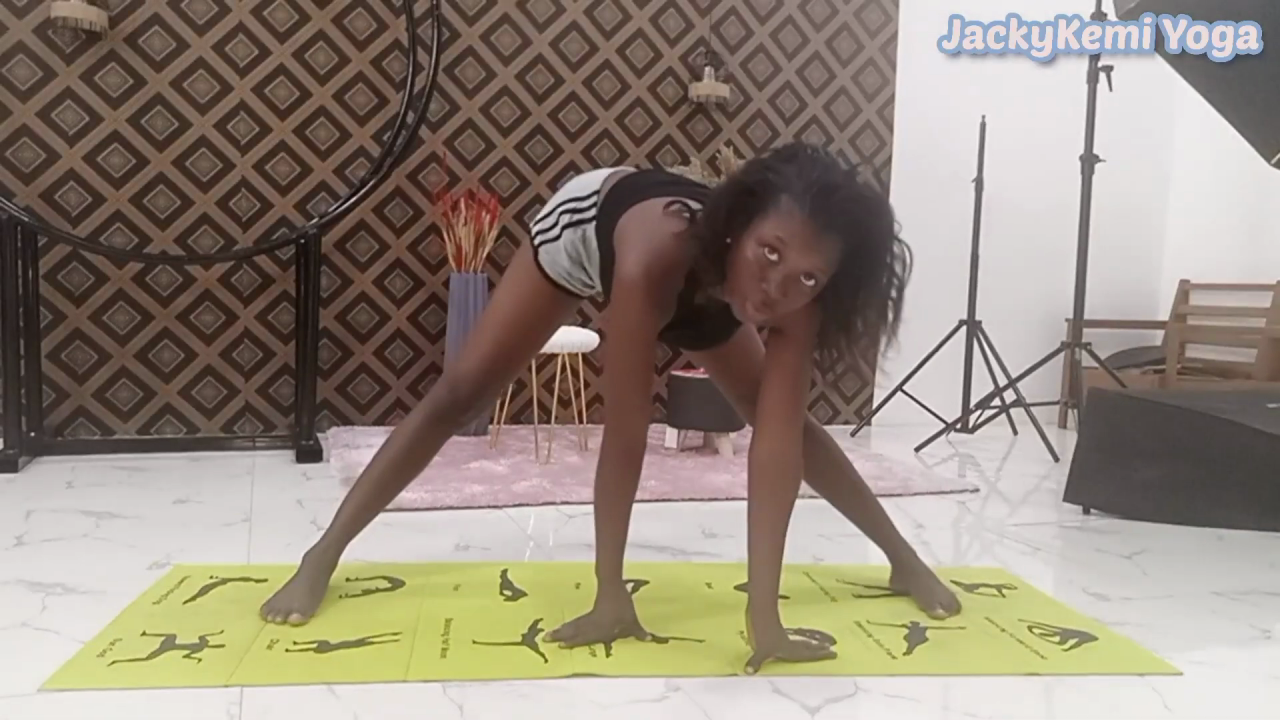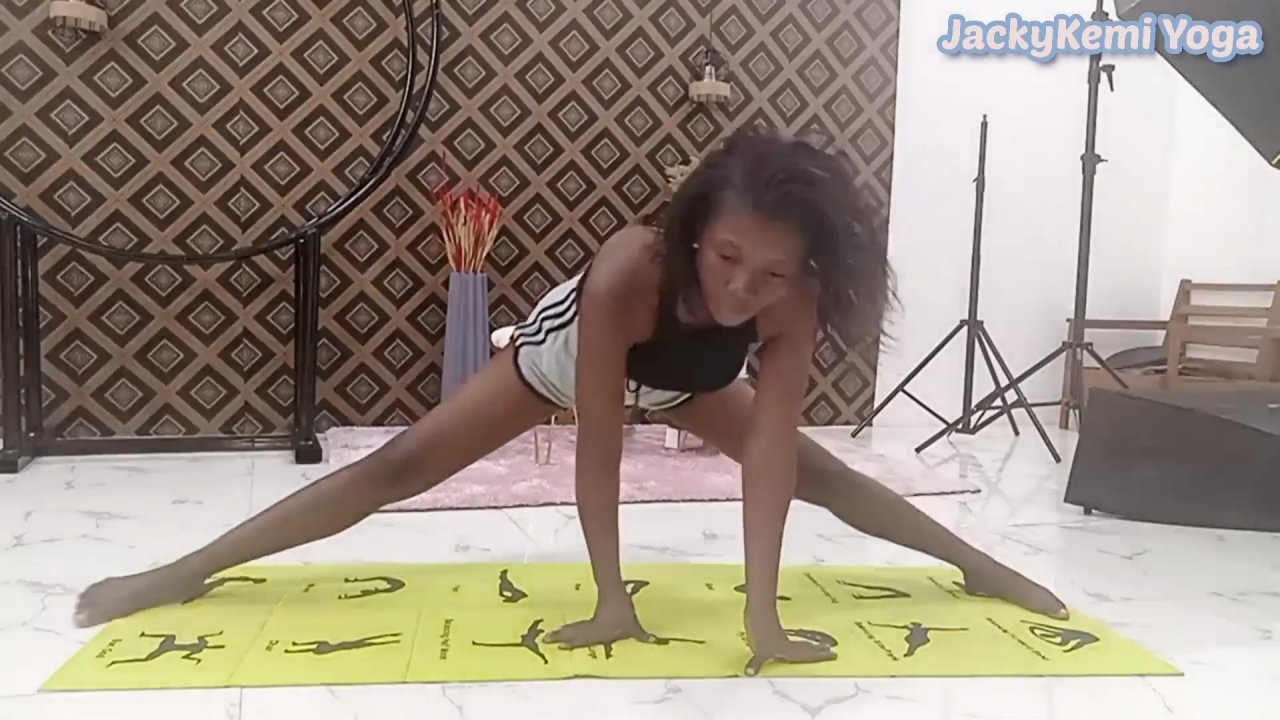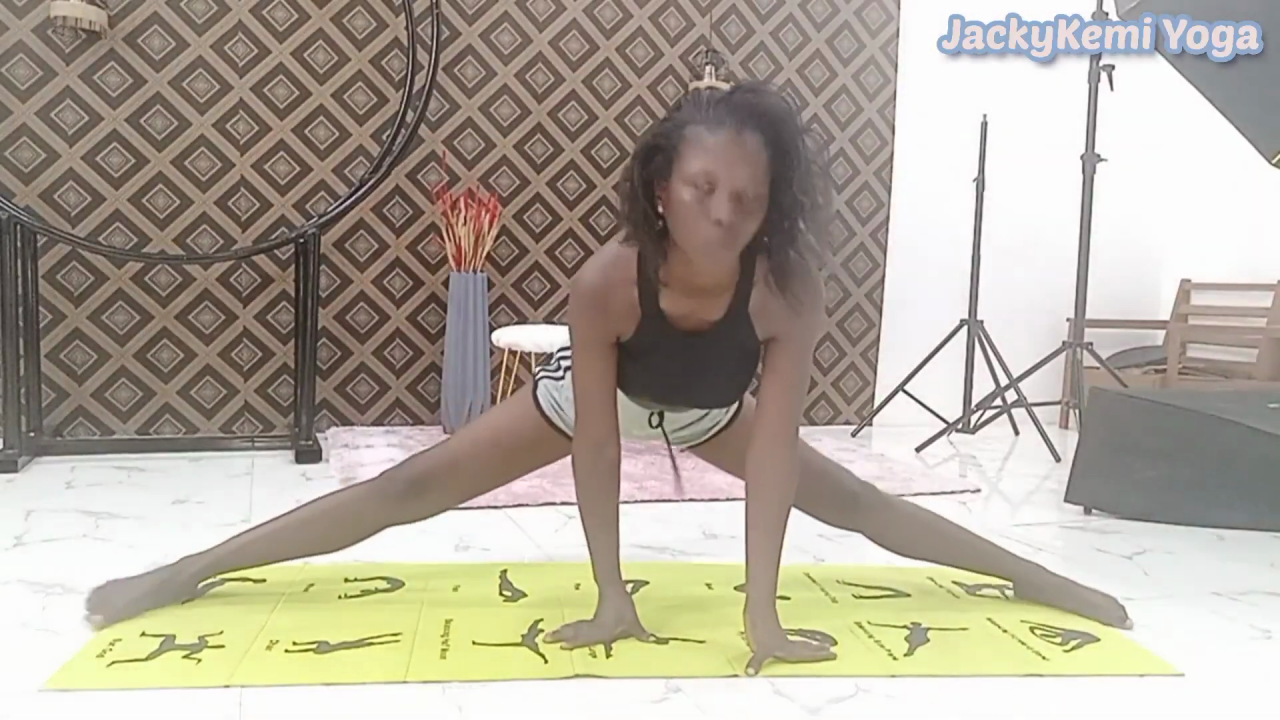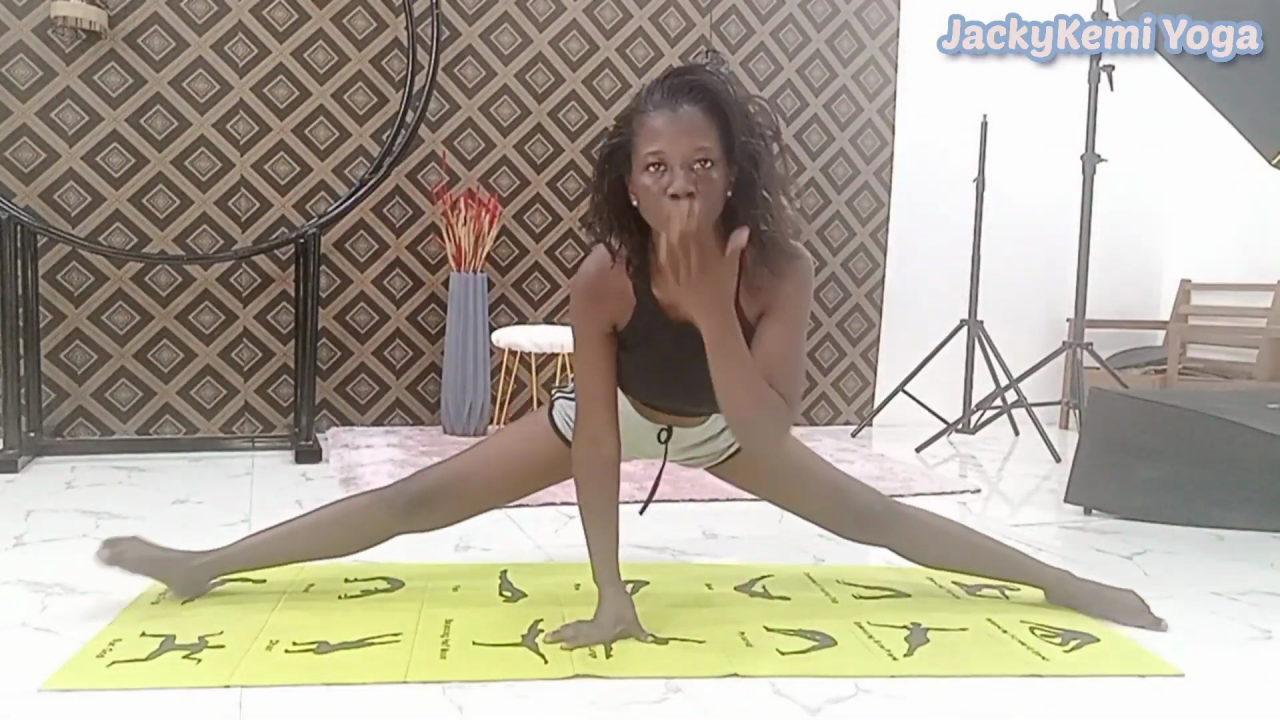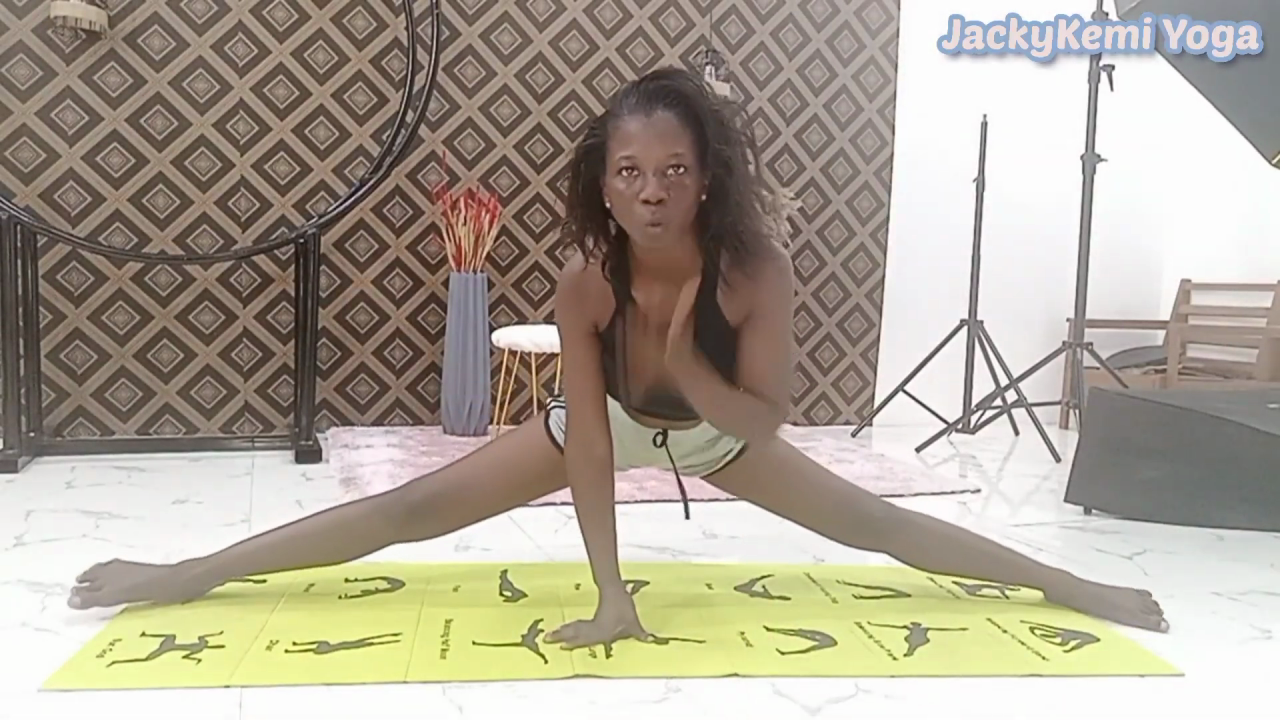
dt=1s
person 1, frame 1
left shoulder: (798, 299)
right shoulder: (660, 254)
left elbow: (778, 445)
right elbow: (625, 436)
left wrist: (764, 614)
right wrist: (610, 595)
left hip: (706, 282)
right hip: (586, 219)
left knee: (792, 422)
right knee: (460, 396)
left ankle: (903, 560)
right ankle: (321, 559)
person 1, frame 2
left shoulder: (794, 308)
right shoulder: (628, 273)
left elbow: (771, 456)
right elbow: (599, 451)
left wrist: (762, 618)
right wrist: (610, 600)
left hip: (687, 381)
right hip: (564, 349)
left knee: (823, 474)
right knee: (396, 468)
left ankle: (981, 565)
right ankle: (185, 570)
person 1, frame 3
left shoulder: (791, 290)
right shoulder: (608, 281)
left elbow: (773, 451)
right elbow: (598, 448)
left wrist: (761, 614)
right wrist: (611, 600)
left hip: (711, 412)
right hip: (592, 396)
left knee: (862, 504)
right knee: (409, 487)
left ankle: (1041, 579)
right ankle: (184, 572)
person 1, frame 4
left shoulder: (779, 267)
right shoulder: (603, 277)
left elbow: (768, 435)
right elbow: (594, 443)
left wrist: (714, 312)
right wrist: (610, 598)
left hip: (725, 423)
right hip: (614, 415)
left knee: (875, 519)
right knee: (420, 500)
left ankle: (1069, 587)
right ankle: (202, 564)
person 1, frame 5
left shoulder: (757, 271)
right shoulder: (586, 279)
left elbow: (766, 408)
right elbow: (588, 439)
left wrist: (685, 367)
right wrist: (610, 593)
left hip: (717, 431)
right hip: (607, 423)
left knee: (878, 525)
right knee: (413, 507)
left ankle: (1075, 587)
right ankle: (185, 575)
